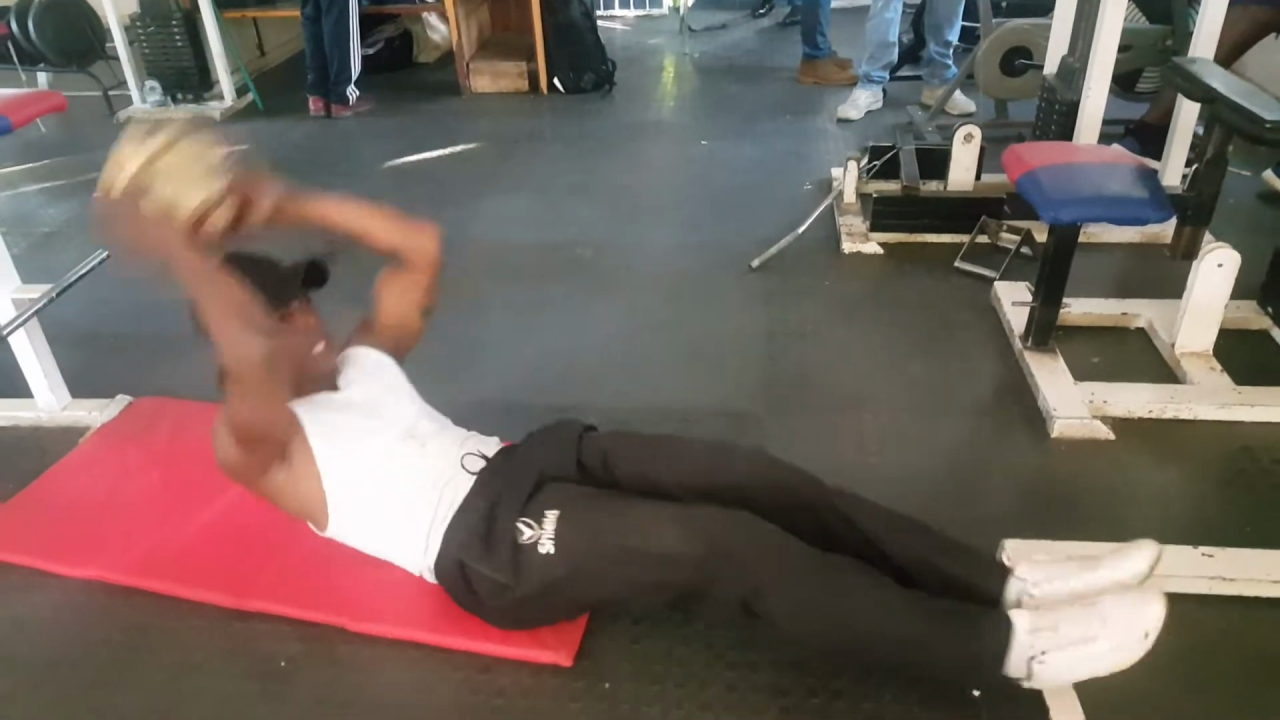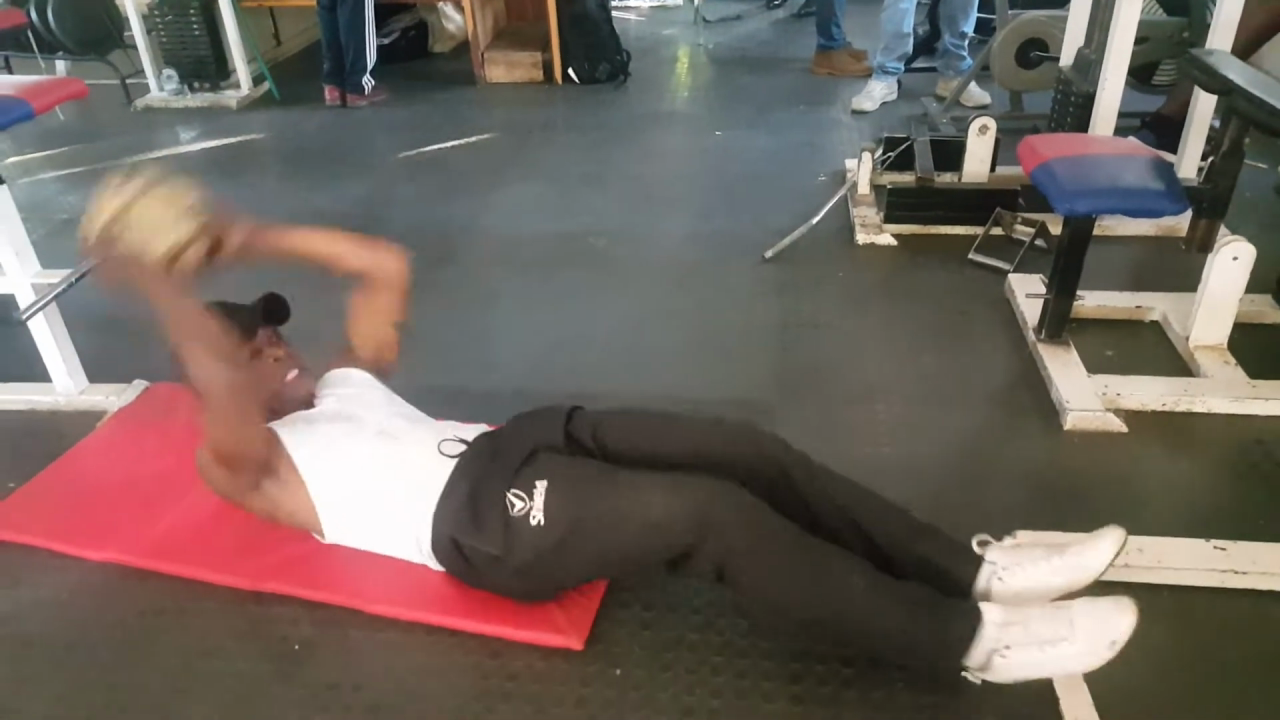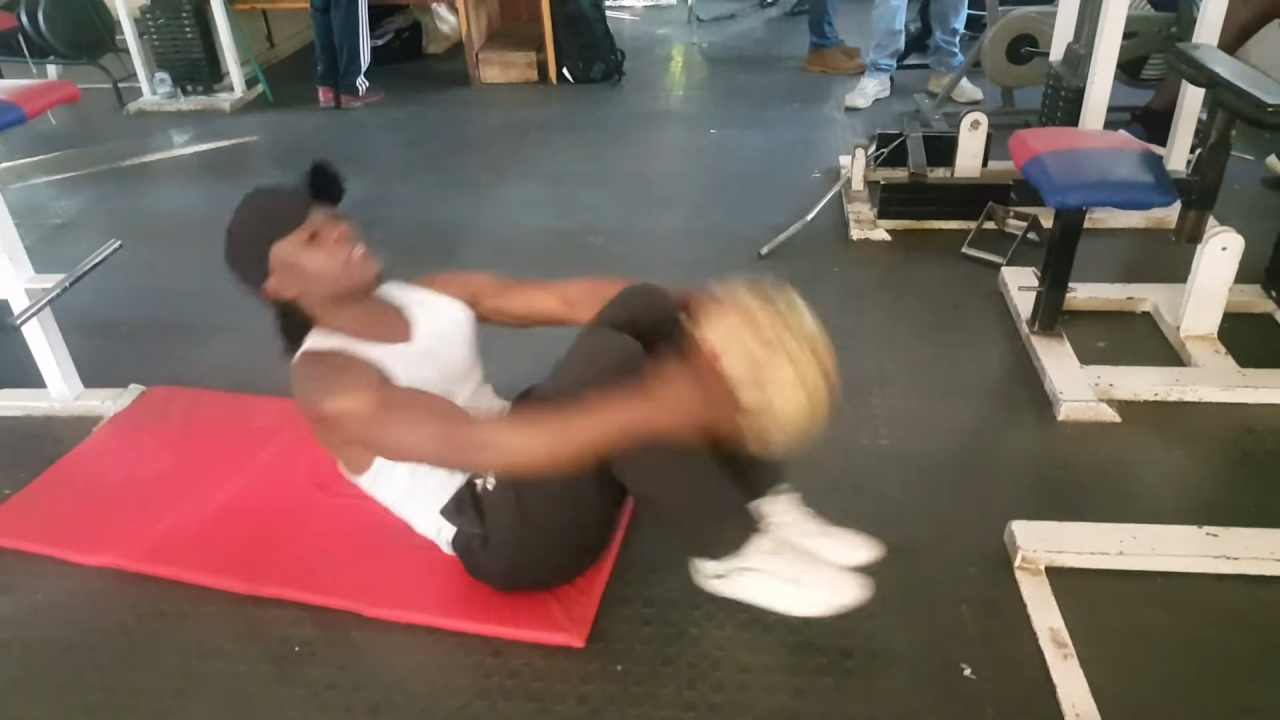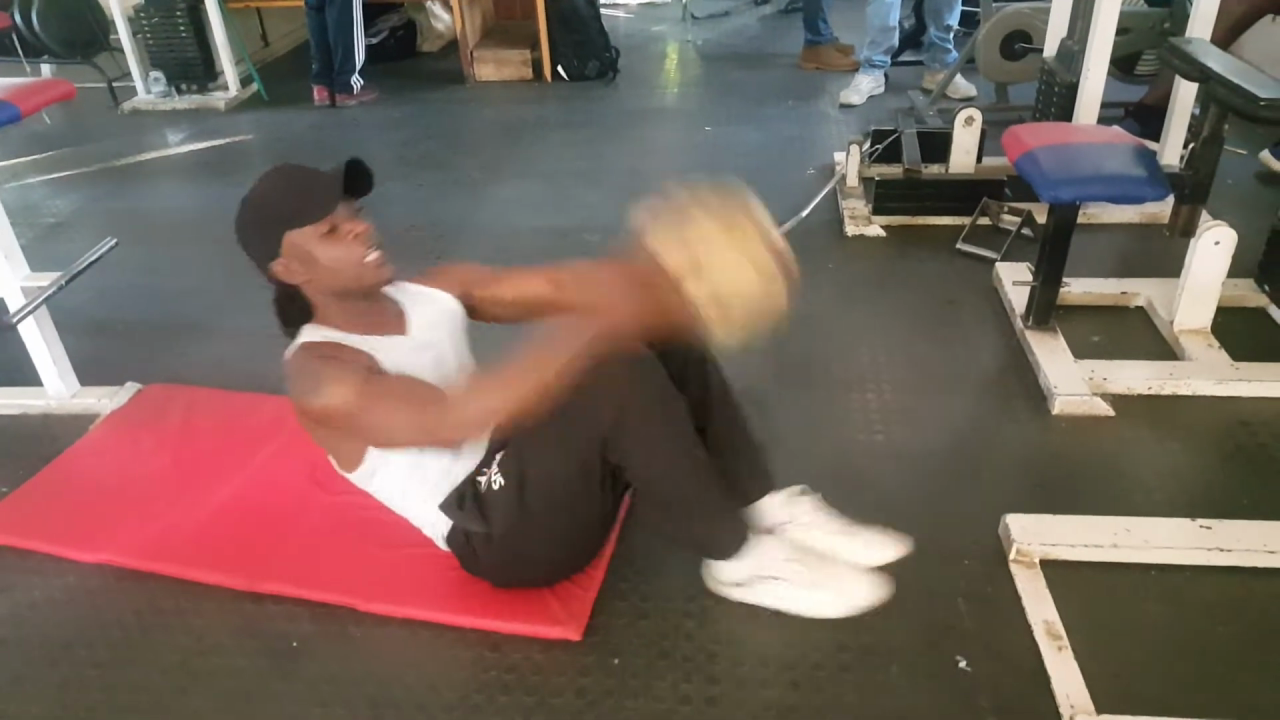
dt=0.3s
person 1, frame 1
left shoulder: (365, 358)
right shoulder: (258, 447)
left elbow: (421, 245)
right elbow: (251, 358)
left wrist: (287, 207)
right wrist: (182, 253)
left hip: (535, 461)
right hip: (491, 544)
left knee: (773, 484)
right knee: (728, 549)
left ankle: (999, 584)
right ankle: (1007, 646)
person 1, frame 2
left shoulder: (345, 379)
right shoulder: (245, 466)
left elbow: (388, 265)
right elbow: (224, 388)
left wrist: (255, 236)
right wrist: (162, 287)
left hip: (523, 444)
right hip: (485, 522)
left knee: (754, 454)
right knee: (711, 518)
left ankle: (970, 567)
right ankle: (970, 637)
person 1, frame 3
left shoulder: (430, 295)
right shoulder: (332, 385)
left elbow: (575, 299)
right elbow: (492, 444)
right wrist: (659, 406)
left hip: (529, 466)
right hip: (508, 536)
left knee: (645, 309)
right knee: (616, 359)
left ankle: (759, 507)
right ankle: (730, 554)
person 1, frame 4
left shoulder: (430, 290)
right shoulder: (324, 382)
left elbow: (553, 286)
right elbow: (469, 413)
left wrist: (644, 286)
right wrist: (607, 315)
left hip: (540, 460)
right hip: (505, 532)
left knee: (653, 331)
right knee: (625, 373)
left ankle: (764, 510)
right ankle: (737, 556)
